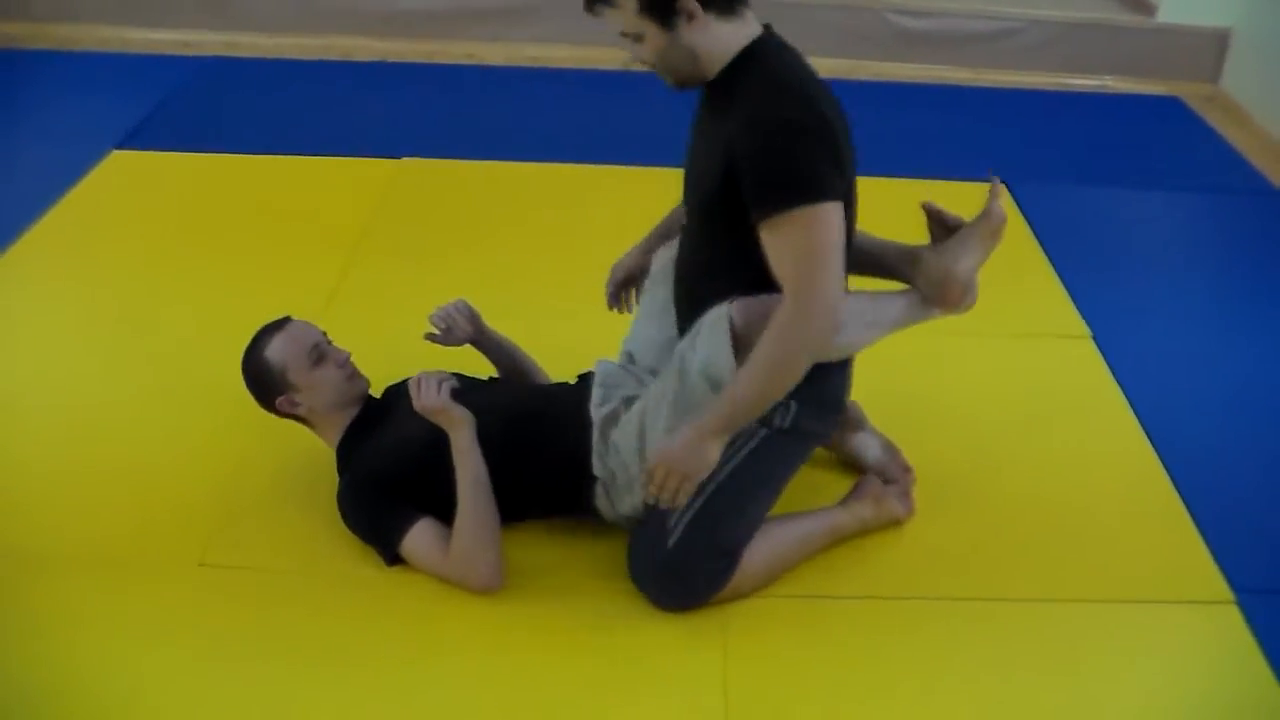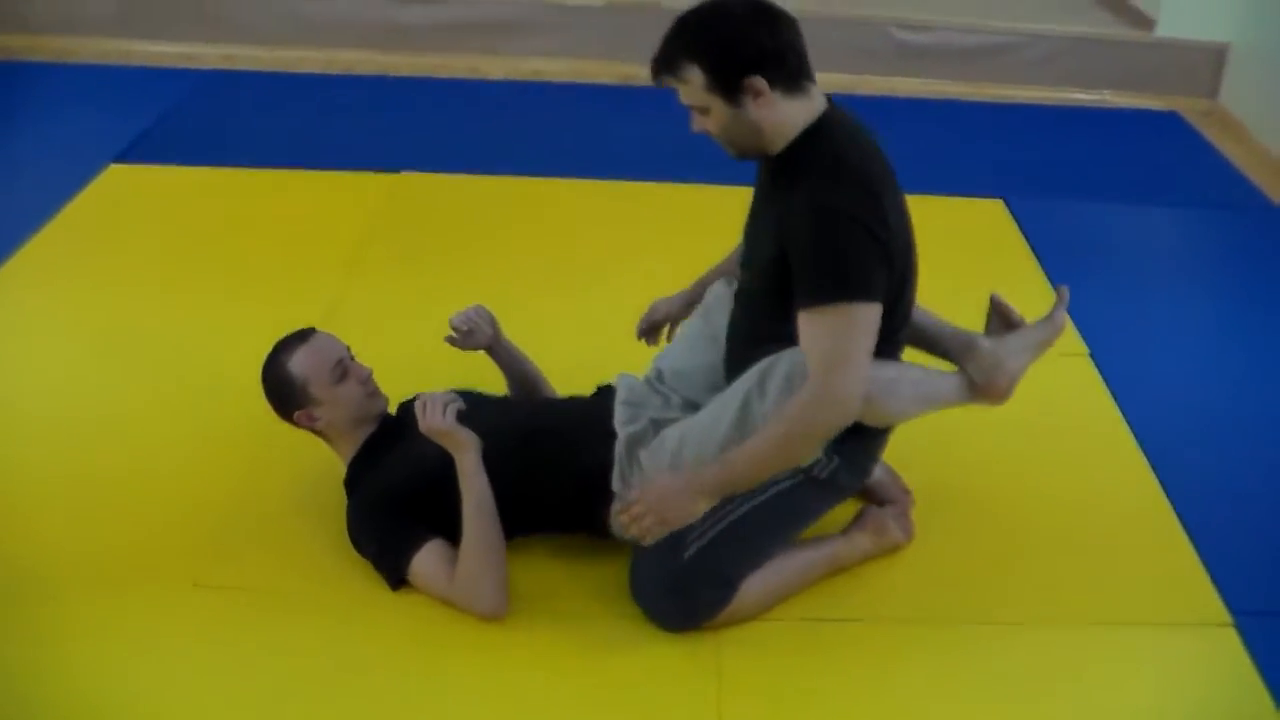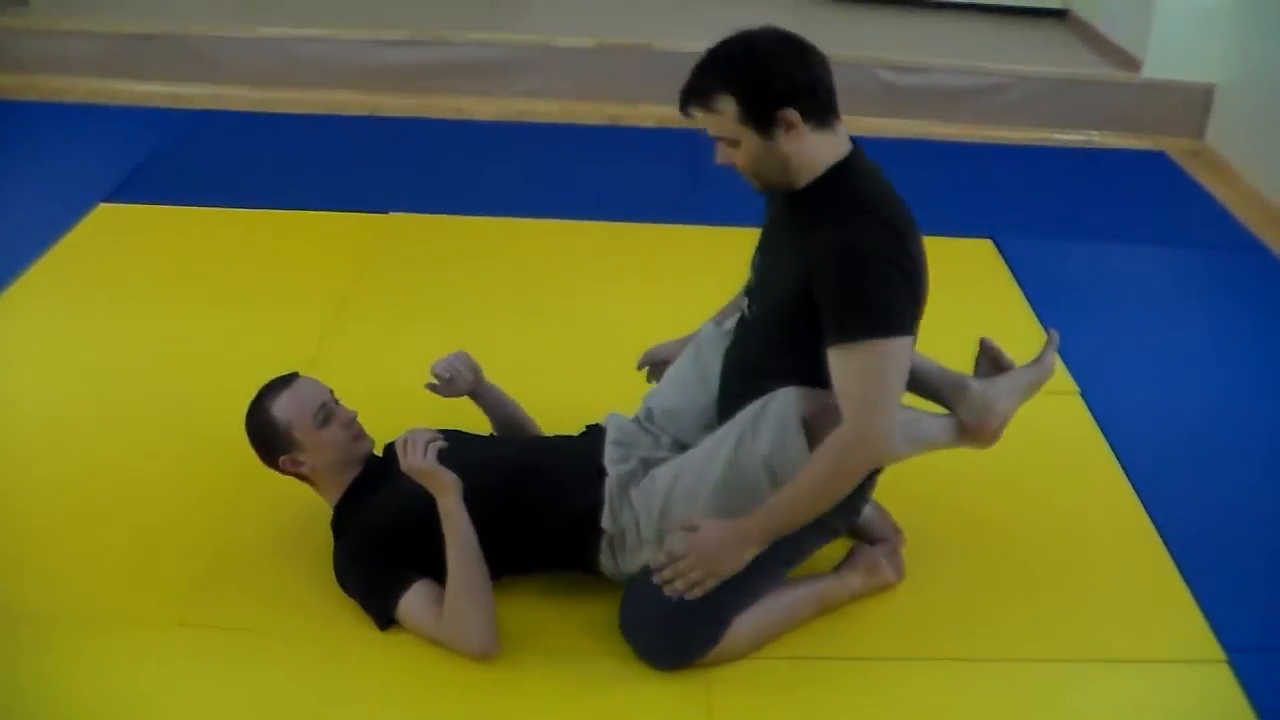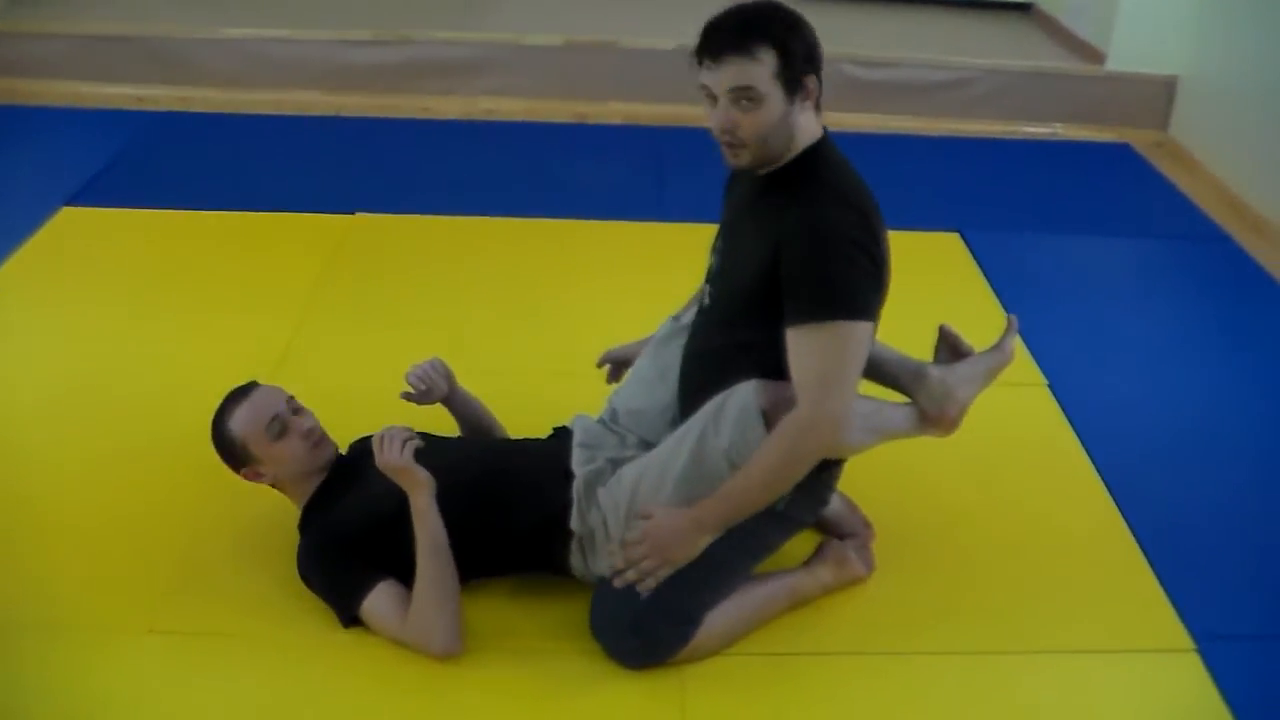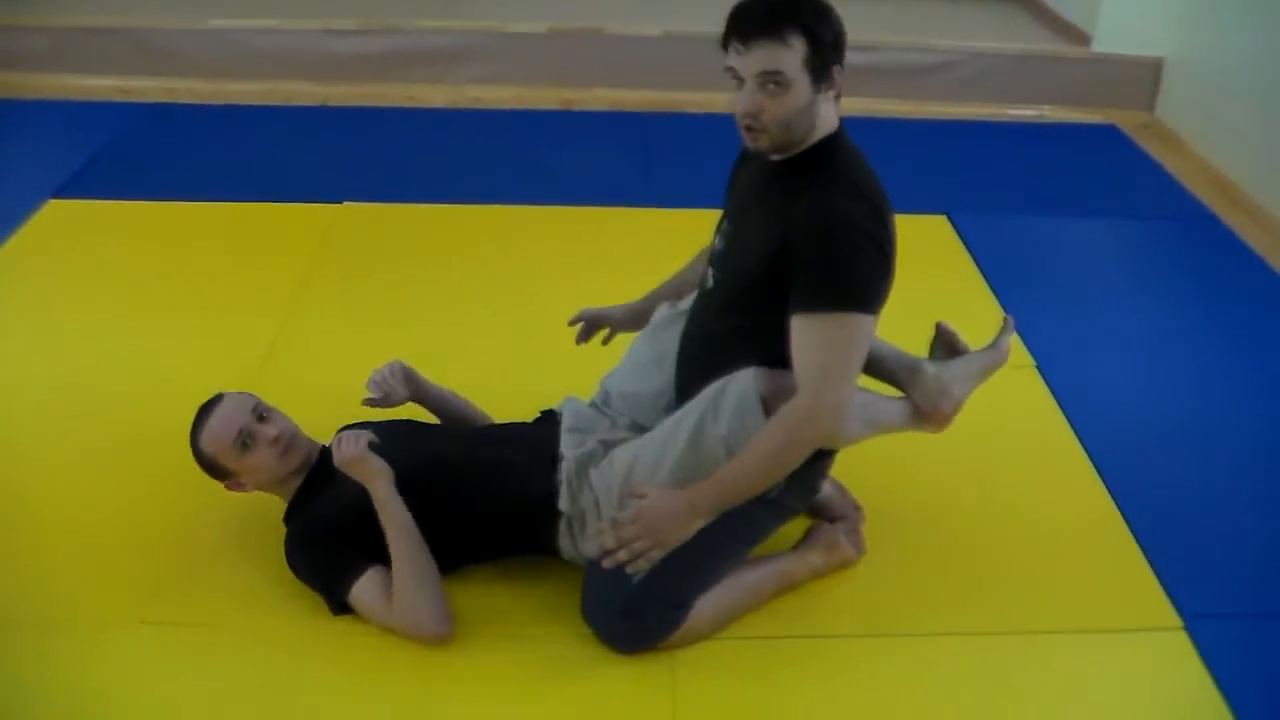
dt=0.3s
person 1, frame 1
left shoulder: (405, 399)
right shoulder: (368, 489)
right elbow: (482, 573)
left wrist: (478, 332)
right wrist: (461, 433)
right hip: (625, 468)
right knee: (747, 320)
right ankle: (920, 331)
person 1, frame 2
left shoulder: (414, 414)
right shoulder: (377, 507)
right elbow: (487, 597)
left wrist: (495, 343)
right wrist: (467, 457)
left hip: (627, 418)
left ankle: (875, 427)
right ankle: (976, 378)
person 1, frame 3
left shoulder: (401, 454)
right shoulder: (363, 549)
right elbow: (475, 637)
left wrist: (479, 386)
right wrist: (448, 498)
left hip: (616, 453)
right hip: (626, 529)
left knee: (737, 335)
right knee: (801, 410)
right ankle: (967, 422)
person 1, frame 4
left shoulder: (365, 455)
right shoulder: (330, 549)
right elbow: (439, 639)
left wrist: (451, 391)
right wrist: (421, 494)
left hip: (582, 456)
right hip: (595, 532)
left knee: (696, 332)
right knee: (760, 404)
person 1, frame 5
left shoulder: (358, 434)
right shoulder: (317, 538)
right elbow: (428, 621)
left wrist: (416, 386)
right wrist: (380, 487)
left hip: (569, 436)
right hip: (581, 513)
left knee: (692, 315)
right knee: (759, 390)
right ankle: (920, 404)
person 2, frame 1
left shoulder: (779, 114)
right shoulder: (742, 76)
left elbow: (815, 309)
left wrist: (706, 433)
left hip: (780, 381)
right hip: (724, 354)
left knee: (668, 574)
right ankle: (834, 433)
person 2, frame 2
left shoulder: (836, 206)
right shoulder: (800, 140)
left elbow: (836, 396)
left wrist: (700, 486)
right wrist: (690, 297)
left hip: (815, 432)
right hip: (762, 394)
left knee: (669, 589)
left ankle: (862, 538)
person 2, frame 3
left shoulder: (859, 242)
right shoulder: (801, 183)
left elbow: (870, 434)
left wrist: (747, 537)
right wrist: (694, 343)
left hip: (800, 467)
right hip: (750, 429)
left knee: (659, 628)
left ankle: (853, 577)
person 2, frame 4
left shoulder: (827, 225)
right shoulder: (756, 168)
left elbow: (825, 418)
left wrist: (701, 524)
left hip: (766, 459)
right hip: (712, 424)
left knee: (630, 627)
left ankle: (821, 571)
person 2, frame 5
left shoulder: (836, 216)
right shoulder: (764, 154)
left elbow: (822, 407)
left wrist: (694, 507)
right wrist: (638, 310)
left hip: (758, 444)
right hip: (705, 408)
left knee: (621, 612)
left ankle: (811, 554)
